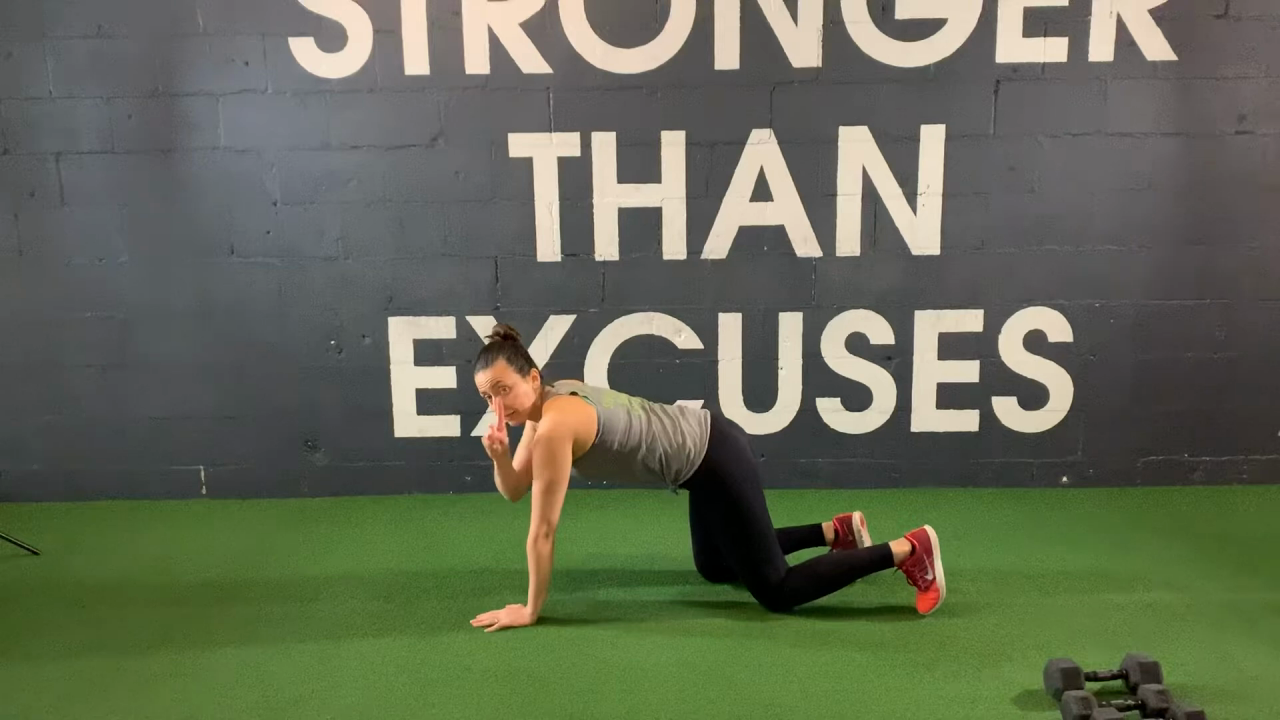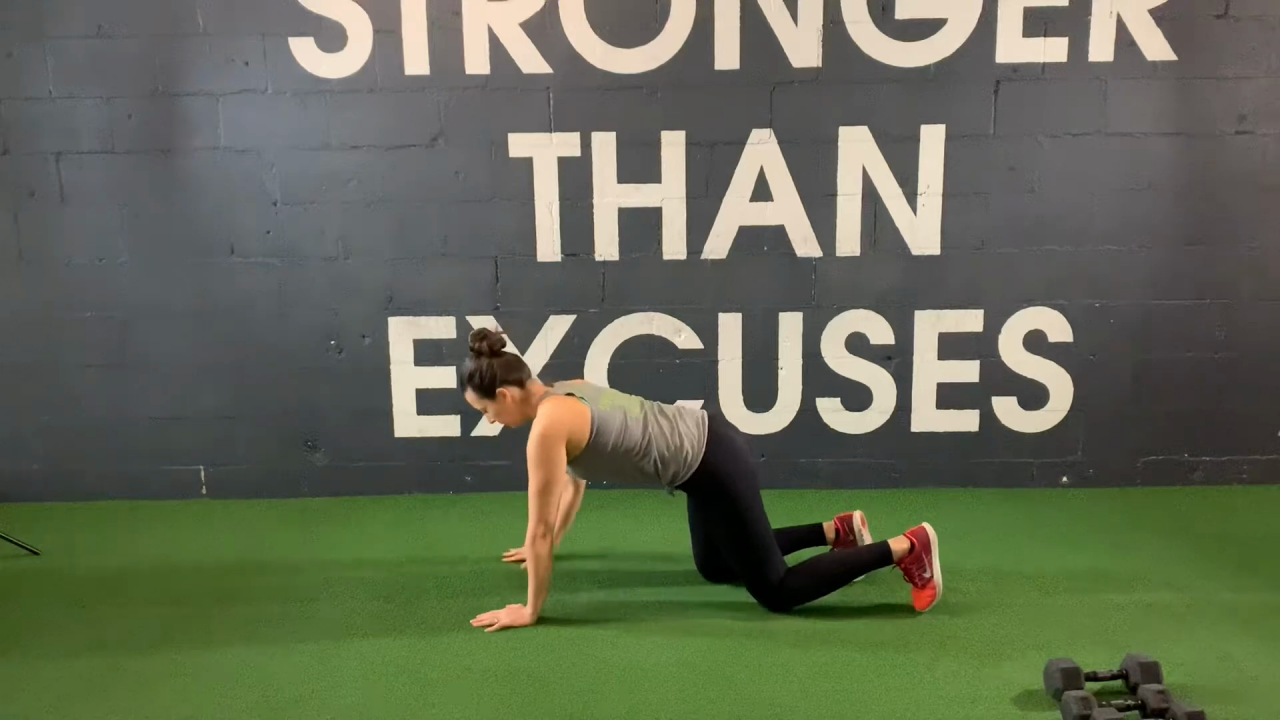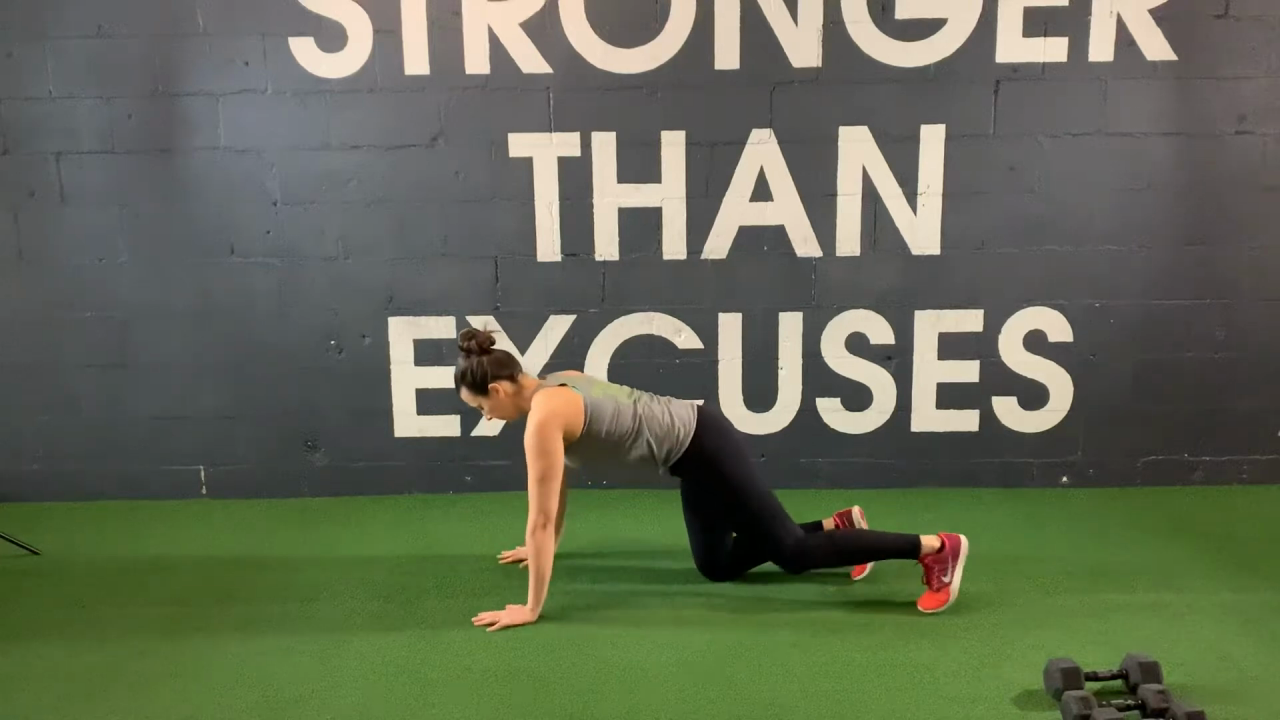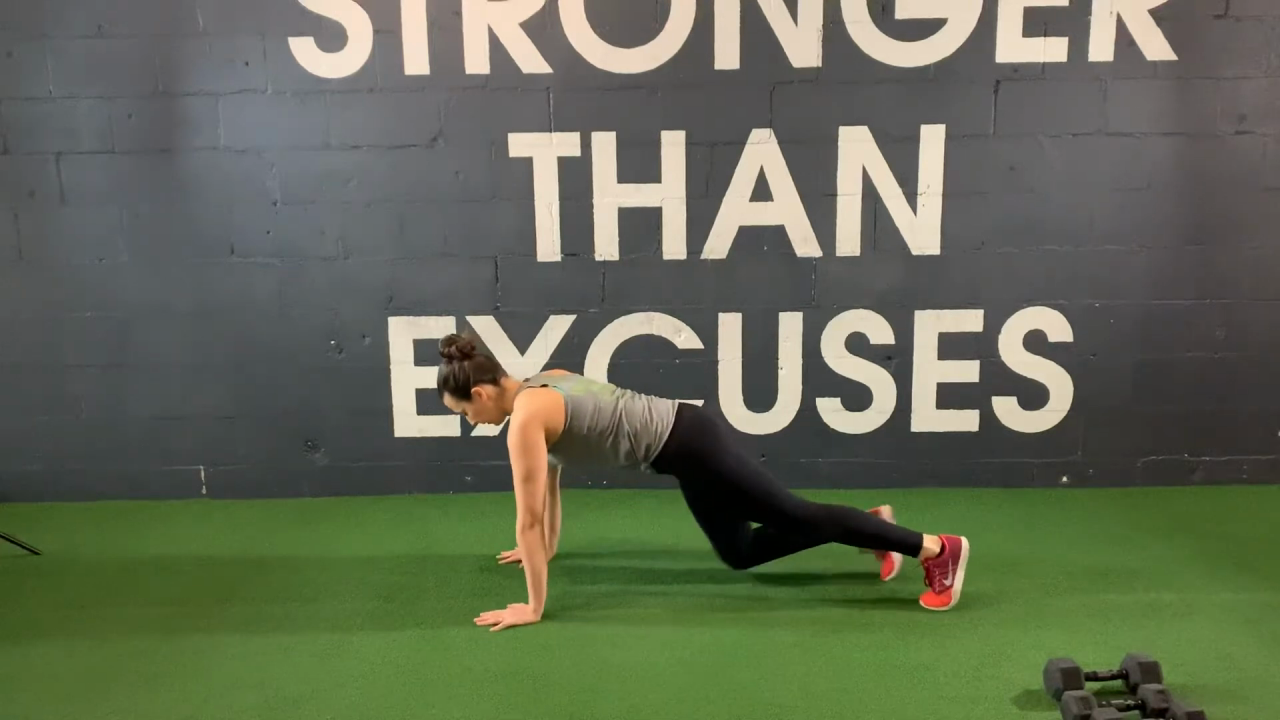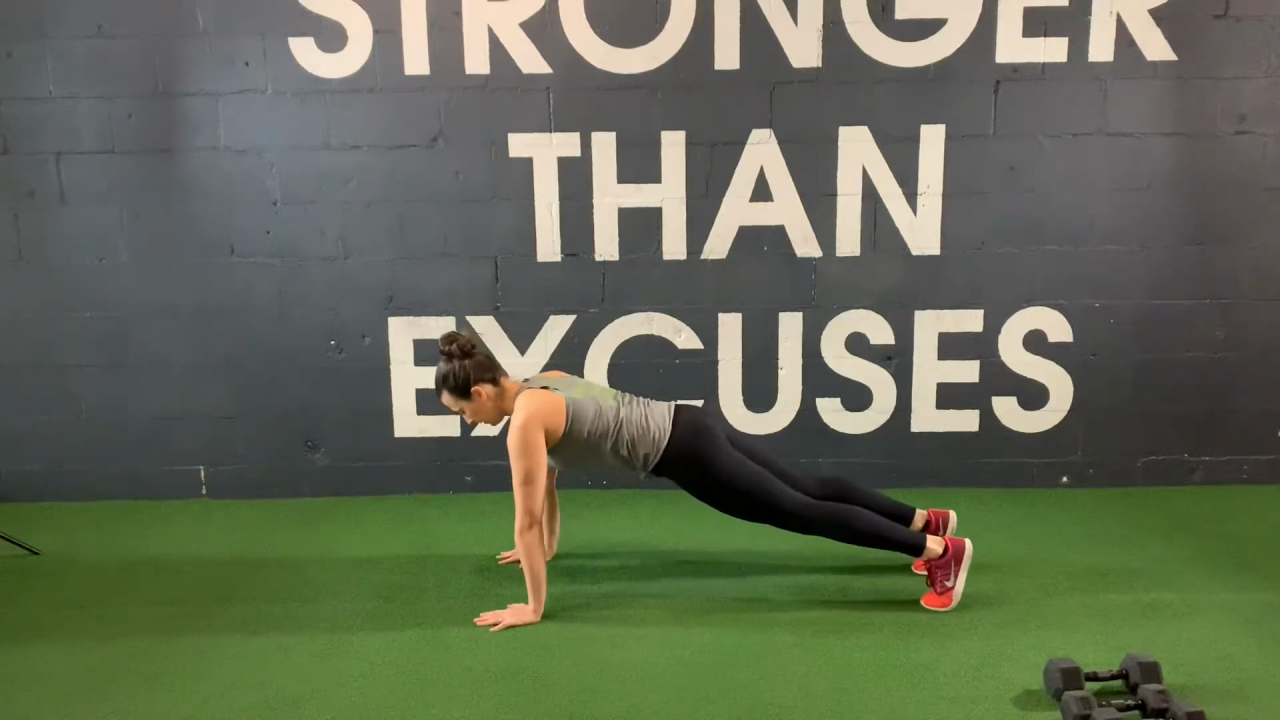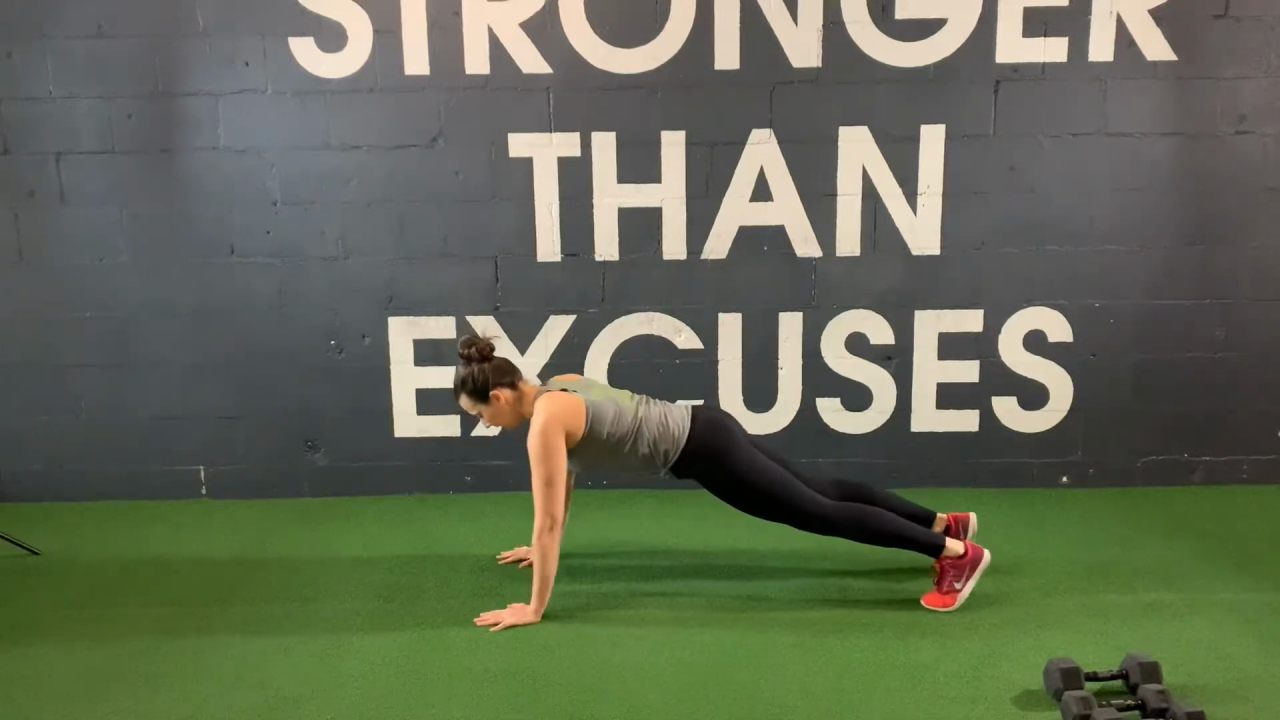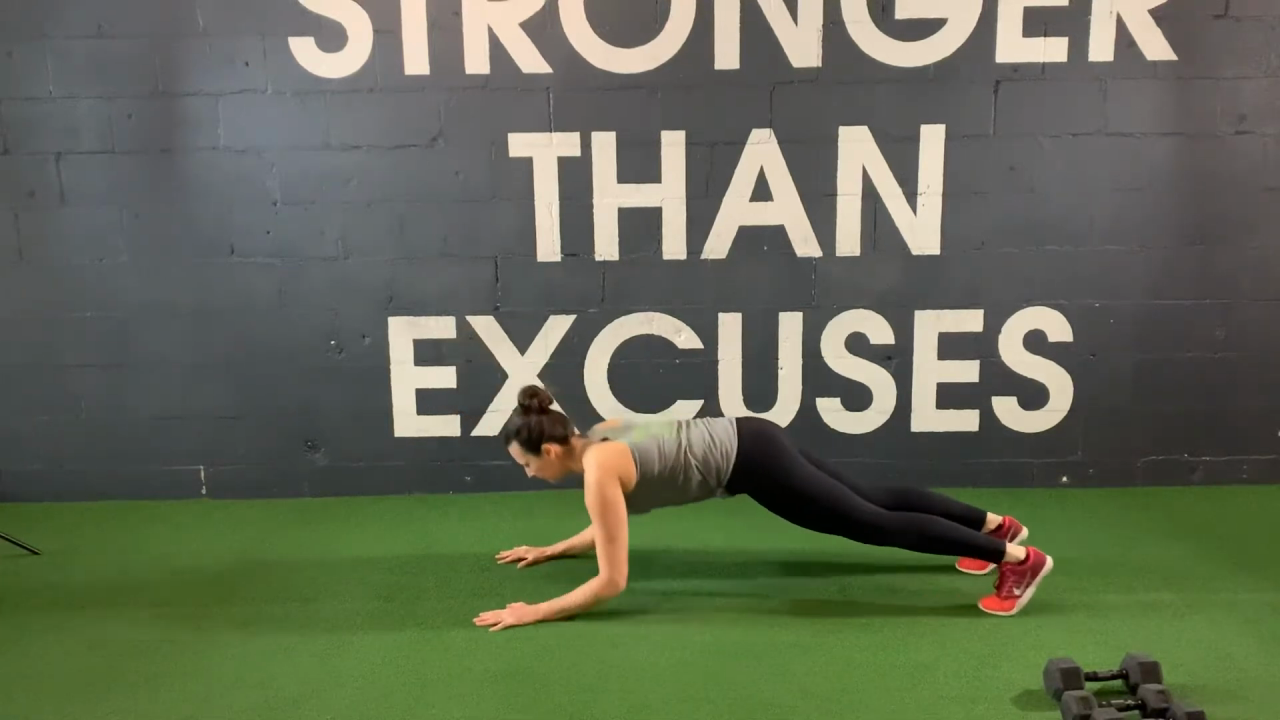
dt=0.4s
person 1, frame 1
left shoulder: (554, 426)
right shoulder: (552, 399)
left elbow: (542, 530)
right elbow: (515, 490)
left wrist: (530, 610)
right wrist: (497, 457)
left hip: (714, 460)
right hip: (709, 442)
left knee: (776, 592)
right knee: (715, 567)
left ankle: (909, 549)
right ankle: (837, 531)
person 1, frame 2
left shoulder: (547, 426)
right shoulder: (564, 393)
left elbow: (539, 527)
right elbow: (576, 478)
left wrist: (531, 610)
right wrist: (546, 547)
left hip: (712, 464)
right hip: (707, 442)
left knee: (776, 591)
right knee: (715, 567)
left ankle: (907, 546)
right ankle: (838, 529)
person 1, frame 3
left shoulder: (541, 417)
right shoulder: (554, 385)
left elbow: (539, 518)
right elbow: (560, 478)
left wrist: (531, 608)
right wrist: (544, 547)
left hip: (702, 448)
right hip: (697, 437)
left knee: (792, 553)
right knee: (717, 564)
left ankle: (938, 548)
right ankle: (837, 524)
person 1, frame 4
left shoulder: (524, 419)
right shoulder: (542, 383)
left elbow: (528, 519)
right elbow: (551, 475)
left wrist: (533, 606)
right wrist: (548, 547)
left hip: (687, 444)
right hip: (686, 428)
left knee: (795, 516)
right knee: (739, 553)
left ankle: (938, 548)
right ankle: (872, 527)
person 1, frame 5
left shoulder: (524, 420)
right shoulder: (541, 383)
left elbow: (526, 520)
right elbow: (549, 478)
left wrist: (535, 607)
right wrist: (548, 547)
left hip: (685, 450)
right hip: (687, 424)
left knee: (800, 512)
right knee: (803, 487)
left ankle: (941, 551)
right ankle: (928, 521)
person 1, frame 6
left shoulder: (545, 423)
right shoulder: (555, 389)
left elbow: (548, 524)
right elbow: (566, 483)
left wrist: (535, 608)
right wrist: (541, 550)
left hip: (702, 449)
right hip: (702, 428)
left knee: (817, 513)
right knee: (819, 490)
left ankle: (958, 553)
right ankle: (946, 522)
person 1, frame 7
left shoulder: (598, 472)
right shoulder: (596, 437)
left elbow: (612, 583)
right elbow: (608, 529)
left wrist: (535, 612)
right wrist: (550, 551)
left hip: (752, 462)
right hip: (749, 439)
left knee: (874, 524)
right knee: (873, 499)
left ankle: (1018, 557)
right ankle: (995, 523)
